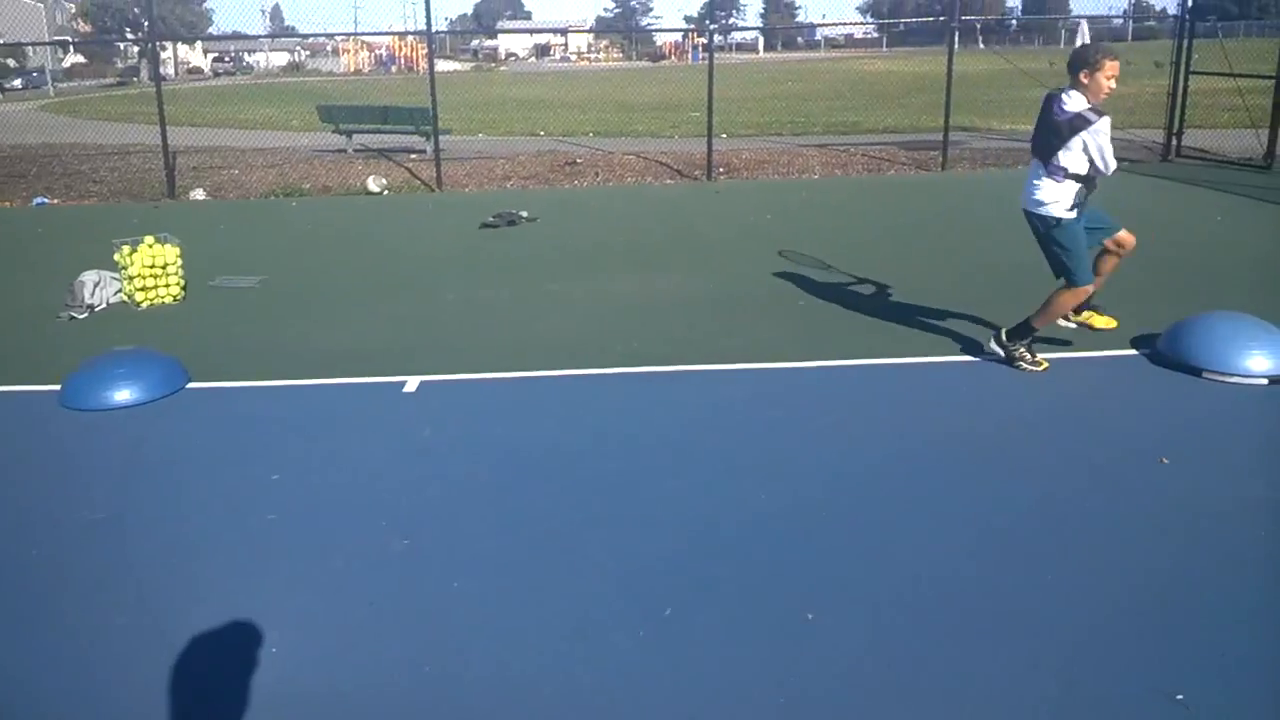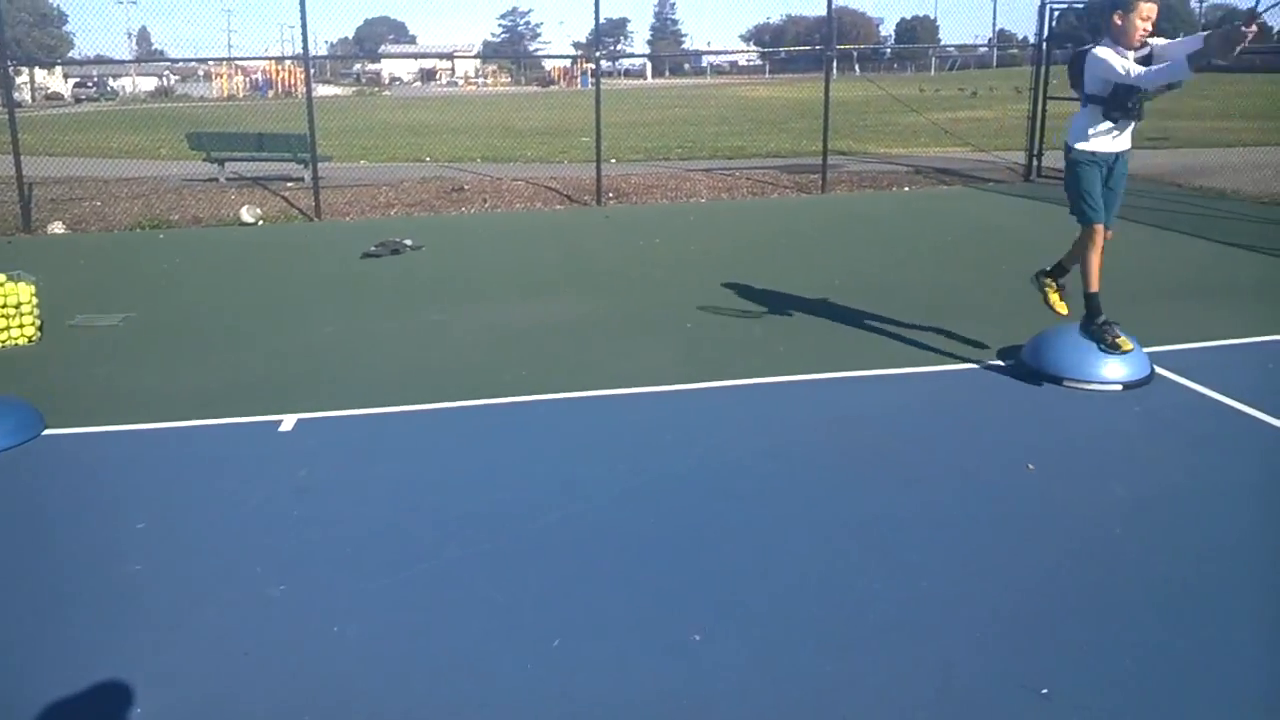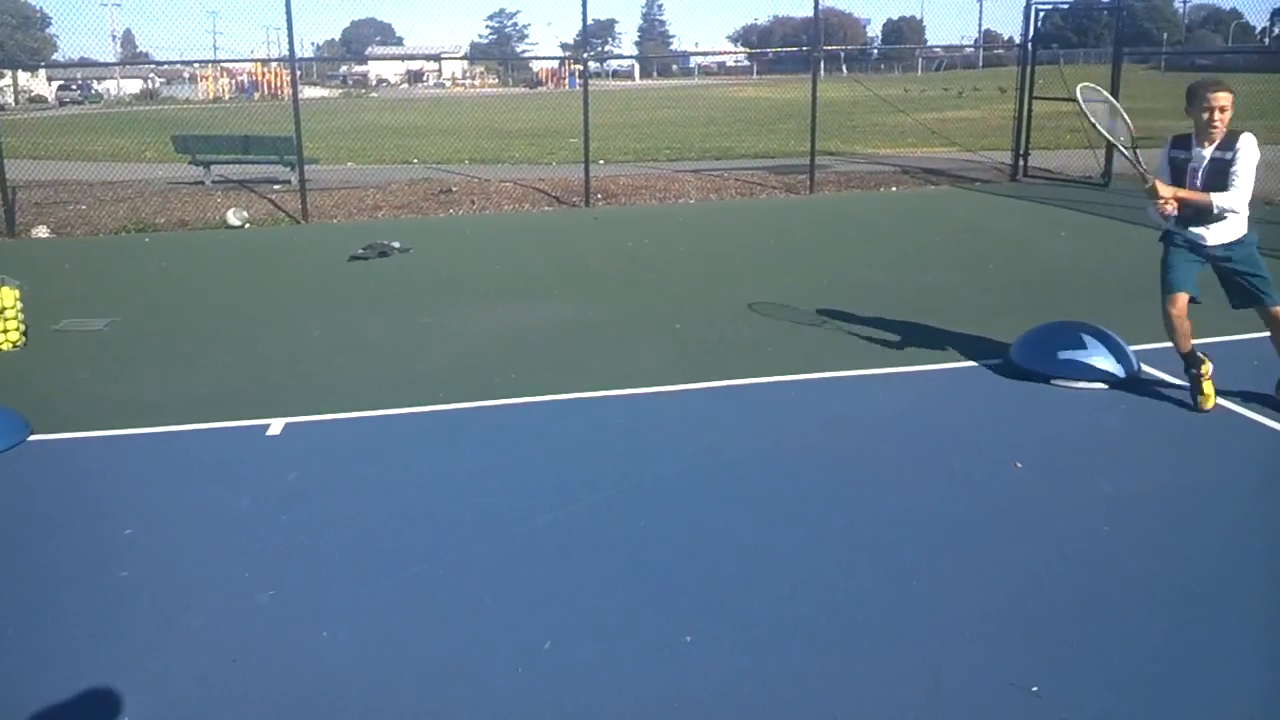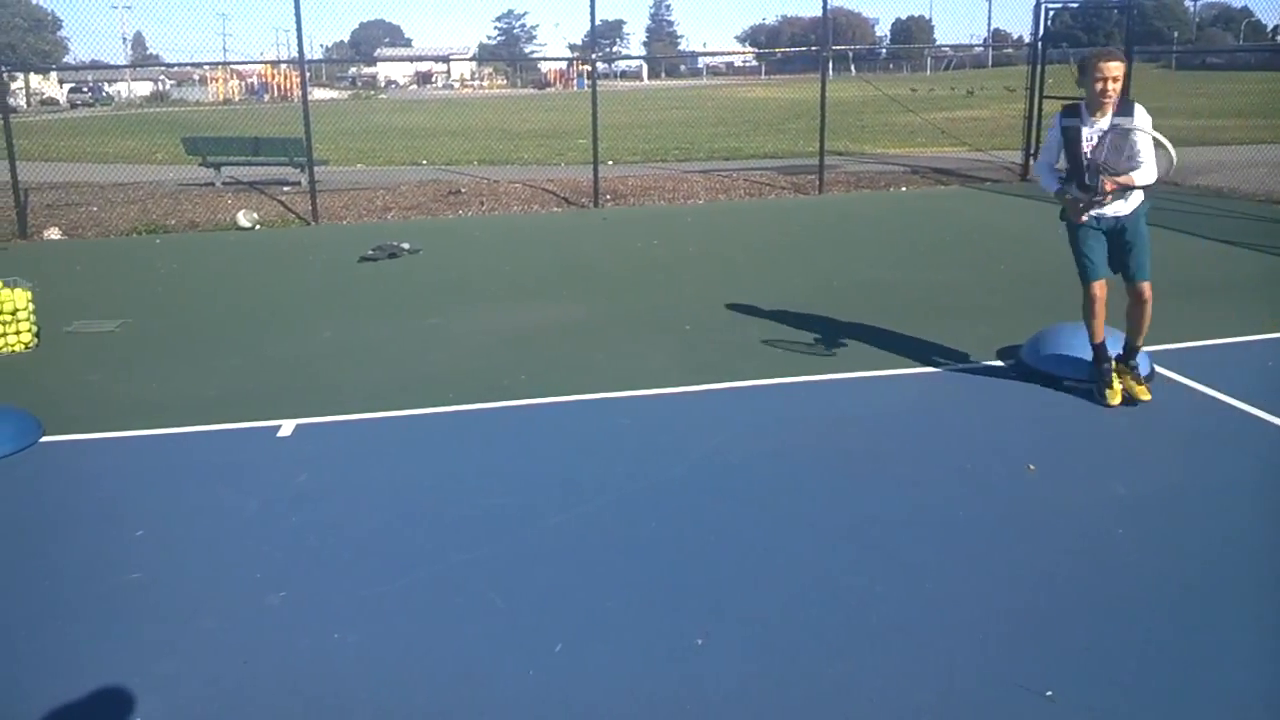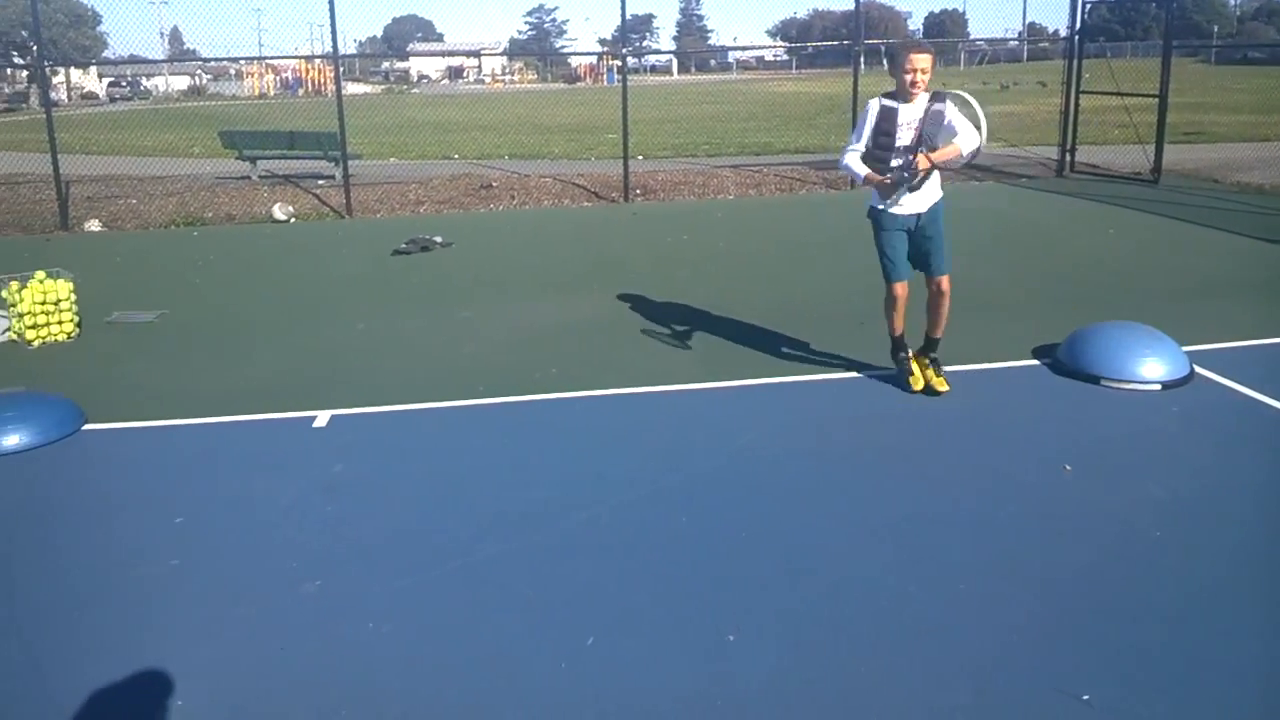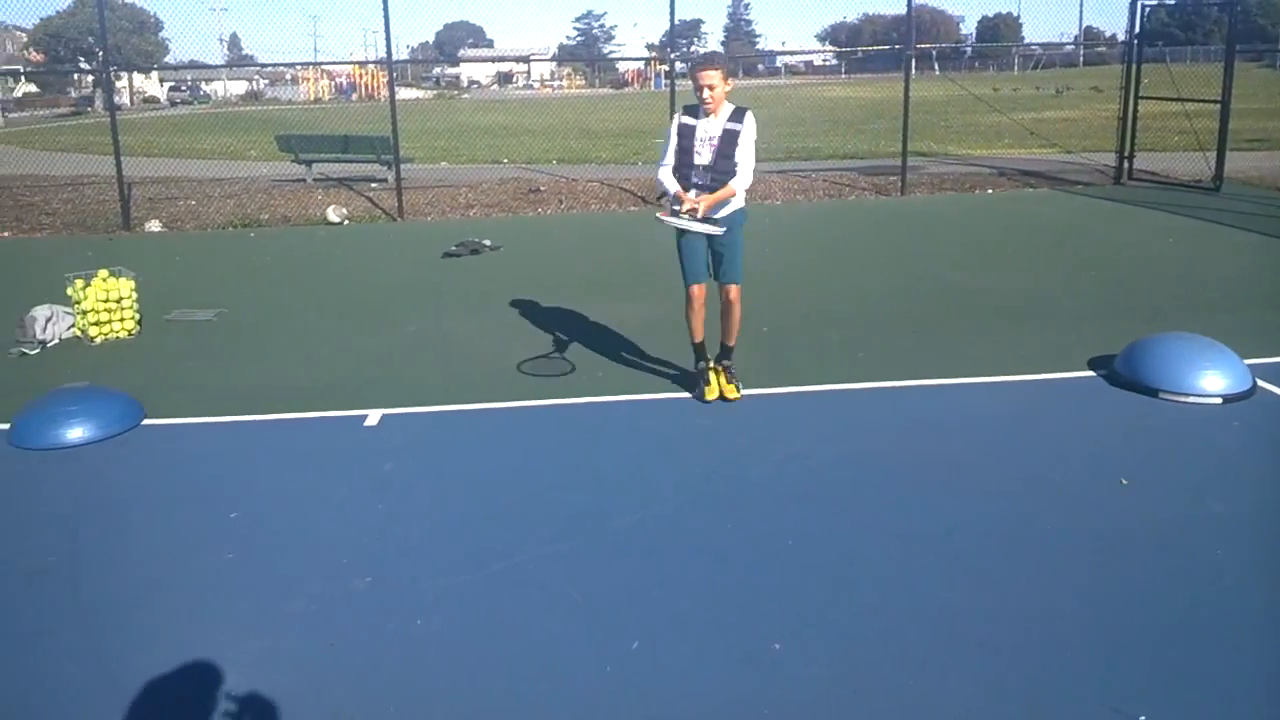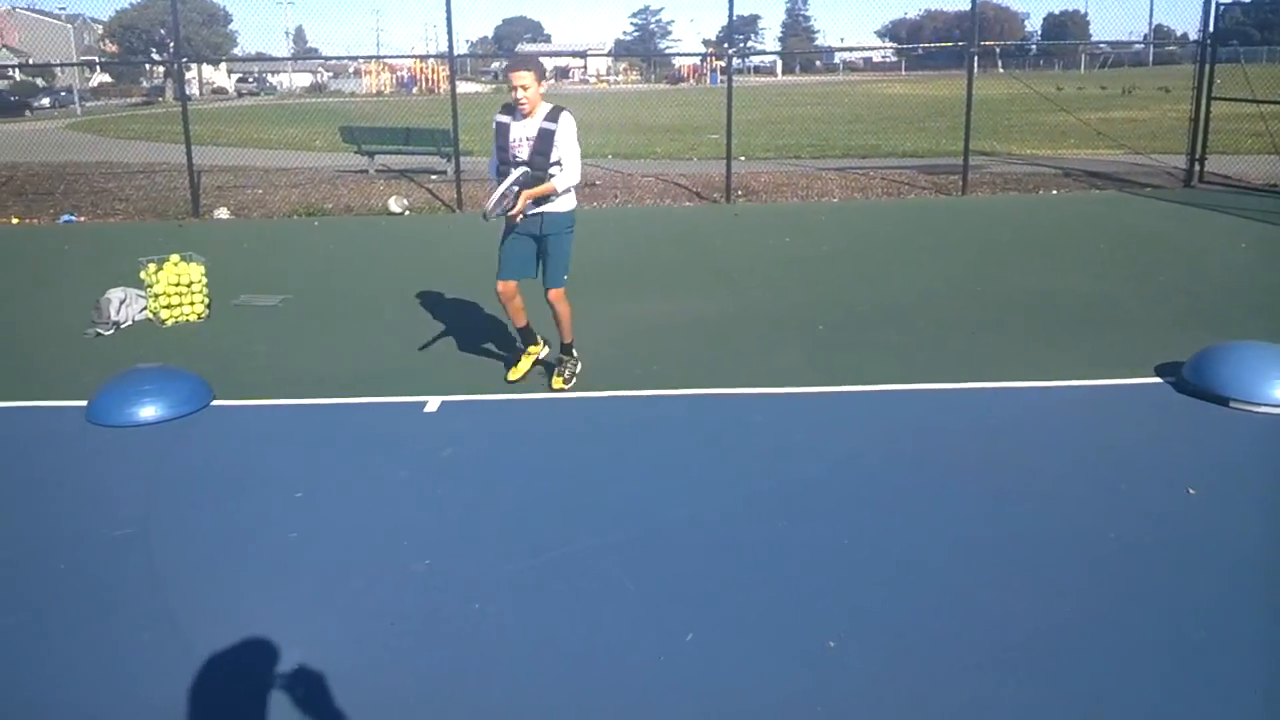
dt=0.5s
person 1, frame 1
left shoulder: (1053, 99)
right shoulder: (1095, 125)
right elbow: (1106, 168)
right wrist: (1097, 160)
left hip: (1064, 202)
right hip: (1053, 212)
left knee: (1124, 244)
right knee: (1081, 286)
left ankle: (1077, 308)
right ankle: (1013, 341)
person 1, frame 2
left shoulder: (1149, 49)
right shoulder: (1101, 57)
left elbow: (1183, 46)
right elbow: (1143, 80)
left wrist: (1225, 36)
right wrist: (1196, 58)
left hip: (1116, 152)
right hip: (1086, 152)
left knee: (1102, 234)
right knee: (1094, 231)
left ankle: (1051, 276)
right ankle: (1094, 317)
person 1, frame 3
left shoulder: (1243, 145)
right shoulder: (1174, 150)
left elbow: (1235, 202)
right elbow: (1161, 210)
left wrist: (1178, 193)
right wrist: (1164, 206)
left hip: (1232, 242)
right hip: (1185, 239)
right knee: (1173, 309)
right ankle: (1197, 367)
person 1, frame 4
left shoulder: (1135, 115)
right shoulder: (1065, 119)
left elbow: (1147, 171)
right elbow: (1044, 167)
left wrist: (1117, 182)
right wrist: (1065, 197)
left hip: (1128, 213)
right hip: (1084, 215)
left knee: (1142, 293)
right knee: (1096, 291)
left ankle: (1128, 361)
right ankle: (1102, 365)
person 1, frame 5
left shoulder: (940, 106)
right shoulder: (878, 107)
left elbow: (971, 138)
right elbow: (850, 158)
left wrist: (932, 157)
right wrist: (874, 180)
left hip: (927, 209)
right hip: (888, 212)
left knee: (941, 287)
right knee: (897, 289)
left ankle: (928, 355)
right ankle: (901, 352)
person 1, frame 6
left shoulder: (743, 119)
right shoulder: (683, 119)
left elbow: (744, 175)
right elbow: (666, 168)
left wrist: (709, 200)
right wrist: (680, 196)
left hip: (728, 216)
right hip: (688, 216)
left knee: (731, 293)
right knee: (695, 292)
left ankle: (726, 361)
right ankle: (702, 362)
person 1, frame 7
left shoulder: (560, 120)
right shoulder: (503, 121)
left elbow: (572, 174)
right elbow: (497, 165)
left wrist: (530, 193)
left hip: (555, 216)
right hip: (520, 218)
left knee: (555, 293)
right knee: (505, 287)
left ankle: (567, 356)
right ankle: (531, 345)
